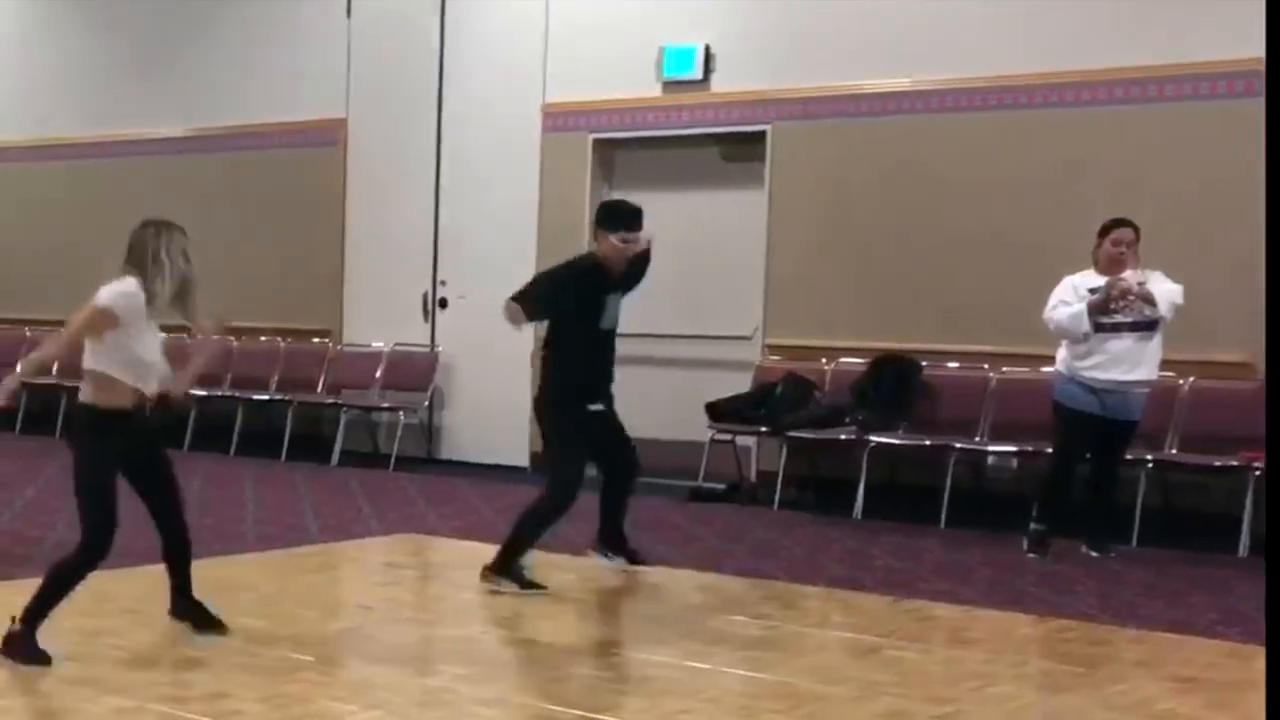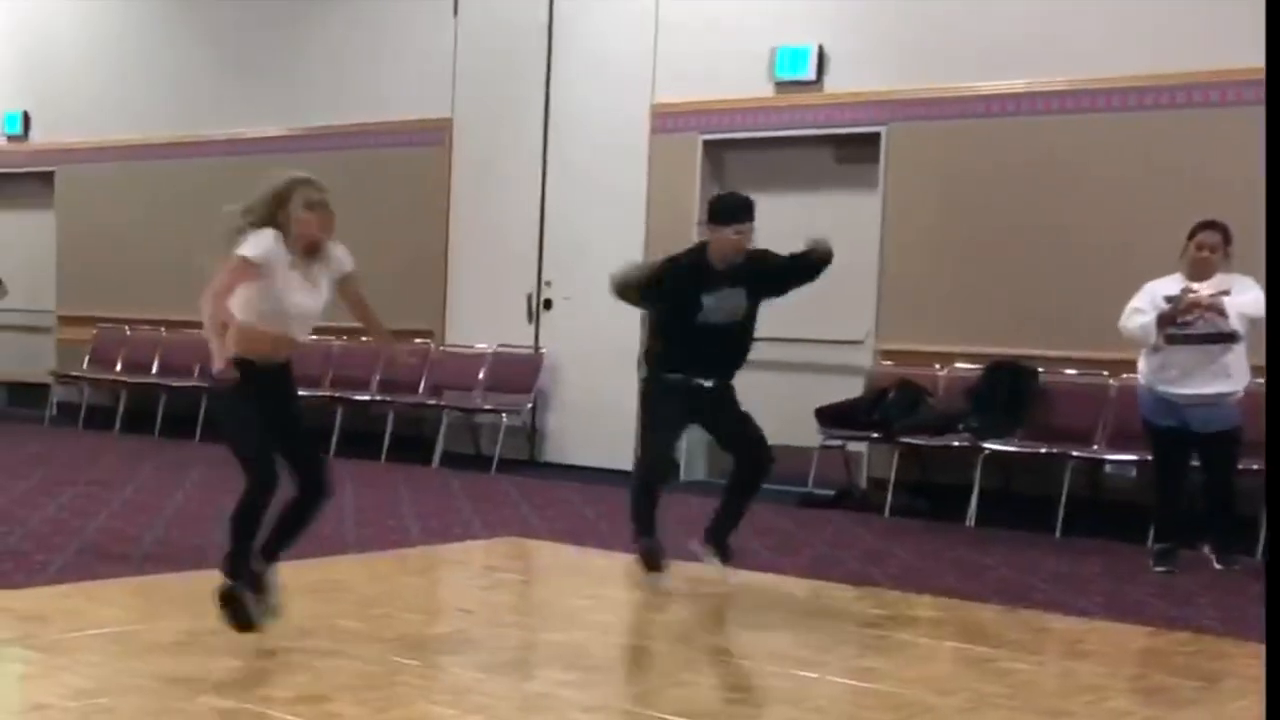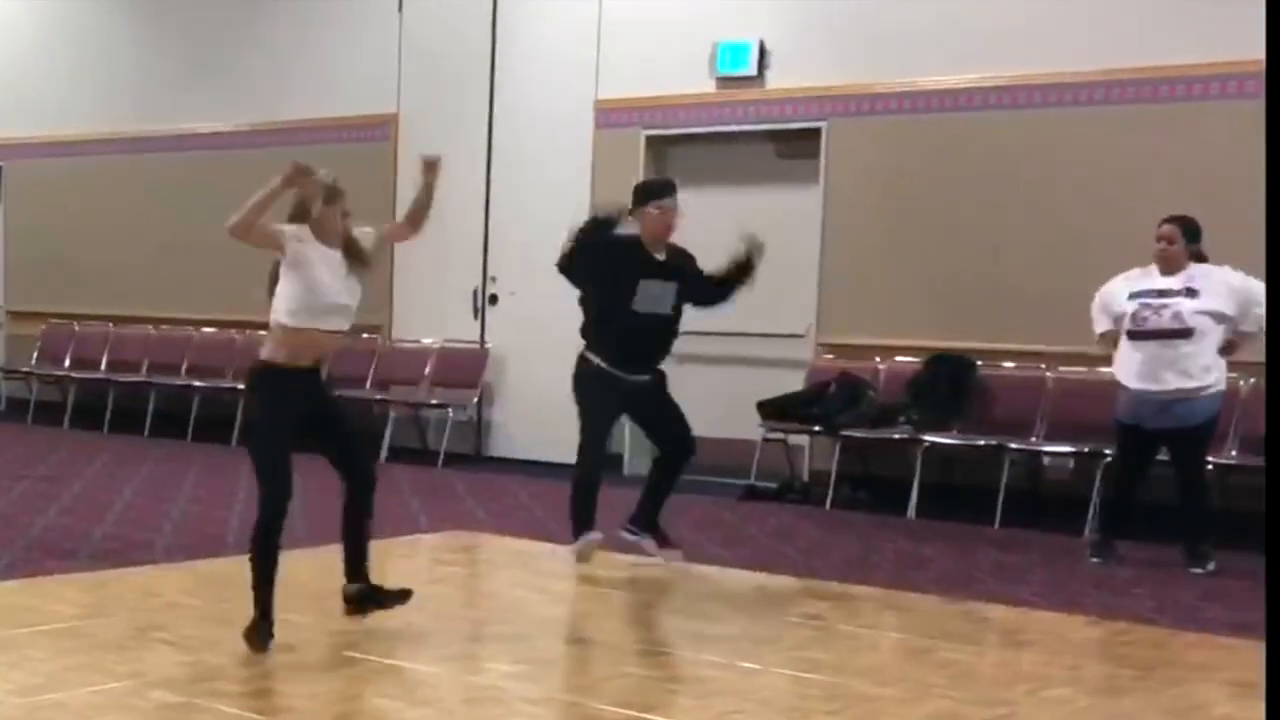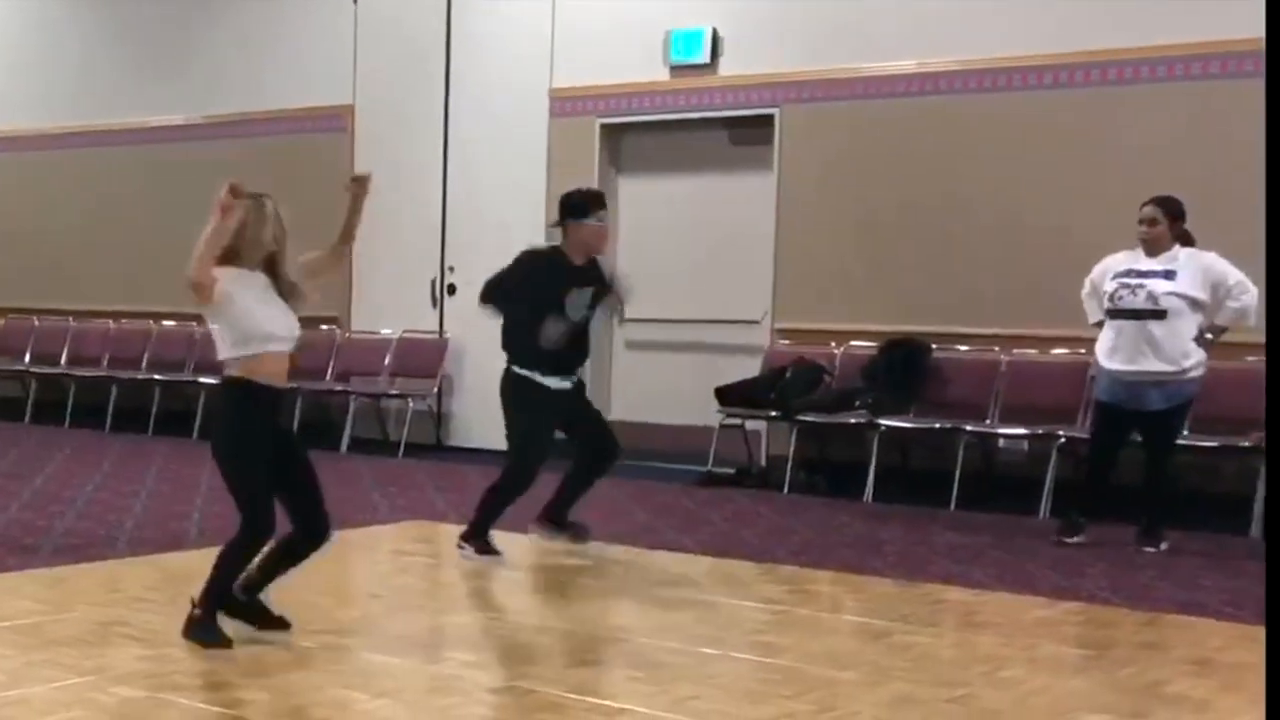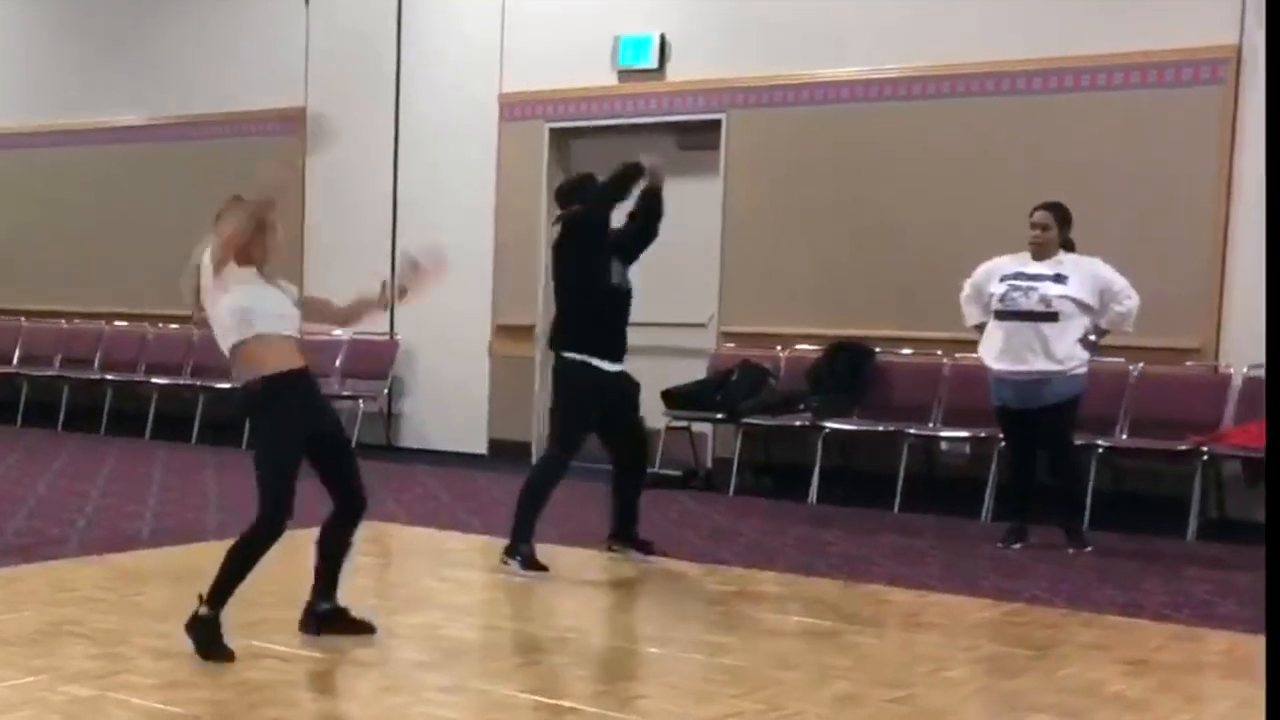
dt=1s
person 1, frame 1
left shoulder: (151, 305)
right shoulder: (127, 294)
right elbow: (67, 338)
left wrist: (193, 366)
left hip: (135, 426)
right hip: (99, 427)
left knee: (174, 524)
right knee: (97, 541)
left ankle: (183, 602)
person 1, frame 2
left shoulder: (332, 256)
right shoulder: (264, 244)
left elbow: (359, 307)
right elbow: (213, 298)
left wrist: (393, 342)
right wrist: (218, 351)
left hip: (278, 381)
right hip: (246, 382)
left knee: (315, 485)
right knee: (262, 485)
left ankle: (251, 572)
right ankle: (239, 579)
person 1, frame 3
left shoulder: (354, 244)
right shoulder: (297, 242)
left elbow: (410, 227)
right elbow: (239, 227)
left wrist: (429, 183)
right wrist: (284, 184)
left hip: (310, 384)
right hip: (274, 383)
left knee: (361, 477)
right knee: (275, 499)
left ankle: (359, 587)
right ankle: (262, 616)
person 1, frame 4
left shoulder: (277, 279)
right shoulder: (221, 279)
left elbow: (335, 257)
right elbow: (201, 281)
left wrist: (356, 205)
right wrist: (223, 220)
left hip: (274, 413)
right hip: (239, 410)
left knee: (313, 525)
right knee: (259, 522)
left ankle: (242, 594)
right ankle: (201, 613)
person 1, frame 5
left shoulder: (273, 286)
right shoulder: (218, 271)
left elbow: (342, 315)
right elbow: (234, 229)
left wrist: (398, 288)
left hip: (309, 398)
right hip: (275, 403)
left knee: (352, 500)
right knee: (274, 518)
left ankle: (321, 607)
right ankle: (207, 616)
person 2, frame 1
left shoulder: (614, 271)
right shoulder: (577, 275)
right elbow: (540, 292)
left wrist: (643, 256)
right wrist: (519, 306)
left hip: (594, 399)
right hip: (564, 402)
left knee: (623, 467)
right knee: (563, 490)
left ankle: (610, 540)
right ankle: (502, 565)
person 2, frame 2
left shoulder: (761, 269)
right shoulder: (683, 270)
left elbow: (797, 269)
right elbow: (645, 293)
left wrist: (817, 255)
right wrist: (633, 282)
left hip: (714, 387)
right hip: (669, 385)
left knee: (756, 456)
right knee: (656, 465)
left ankle: (715, 537)
right ankle: (645, 539)
person 2, frame 3
left shoulder: (680, 263)
right shoulder: (616, 252)
left elbow: (707, 295)
right elbow: (572, 265)
left wrist: (745, 265)
right wrist: (603, 227)
left hip: (644, 377)
right hip: (600, 374)
left knee: (679, 445)
right knee: (594, 454)
left ankle: (643, 523)
right ankle: (584, 532)
person 2, frame 4
left shoulder: (590, 269)
right shoulder: (539, 264)
right elbow: (494, 293)
left wrist: (607, 290)
right wrist: (538, 324)
left hip: (567, 387)
right hip: (530, 386)
left knee: (602, 448)
right knee: (523, 468)
left ankle: (555, 515)
right ankle: (474, 534)
person 2, frame 5
left shoulder: (612, 245)
right shoulder: (577, 242)
left elbow: (642, 226)
right elbow: (596, 201)
left wrist: (653, 187)
right wrist: (636, 170)
left hip: (611, 373)
right hip: (579, 371)
left knee: (633, 455)
right knee: (558, 459)
left ankle: (623, 535)
right ankle: (518, 545)
person 3, frame 1
left shoulder: (1150, 279)
right shoulder: (1075, 283)
left elbow: (1172, 297)
right elbow: (1056, 320)
left wrist: (1139, 293)
right wrist: (1097, 303)
left hip: (1128, 393)
right hip: (1079, 387)
left knee: (1107, 467)
right knee: (1065, 459)
left ankle: (1096, 536)
right ankle: (1041, 527)
person 3, frame 2
left shoulder: (1239, 285)
right shoulder: (1158, 288)
left elbow: (1252, 308)
right elbow: (1131, 326)
left wrist: (1211, 304)
right wrist: (1171, 314)
left hip: (1220, 403)
right hip: (1165, 400)
left knee: (1221, 477)
right knee: (1169, 478)
left ankle: (1219, 544)
right ankle: (1165, 545)
person 3, frame 3
left shoulder: (1217, 281)
right shoulder: (1131, 281)
left elbow: (1259, 300)
right elbow: (1101, 304)
left wrist: (1237, 339)
right wrist: (1109, 338)
left hip: (1194, 399)
right hip: (1137, 399)
left knee: (1191, 477)
right knee: (1125, 472)
left ankle: (1198, 548)
right ankle: (1105, 538)
person 3, frame 4
left shoulder: (1201, 265)
right shoulder: (1116, 263)
left elbow: (1243, 295)
right elbow: (1091, 292)
left wrist: (1208, 335)
left hip: (1169, 381)
right hip: (1114, 377)
left knee: (1158, 458)
right knee: (1100, 451)
left ankle: (1152, 529)
right ankle: (1076, 518)
person 3, frame 5
left shoulder: (1087, 270)
right shoulder: (1000, 267)
left elbow: (1125, 300)
right elbow: (971, 295)
left wrist: (1092, 338)
right wrist: (987, 333)
left hip: (1059, 380)
right hip: (1008, 378)
left knee: (1060, 454)
right knee: (1019, 455)
left ankle: (1074, 527)
right ankle: (1018, 524)
